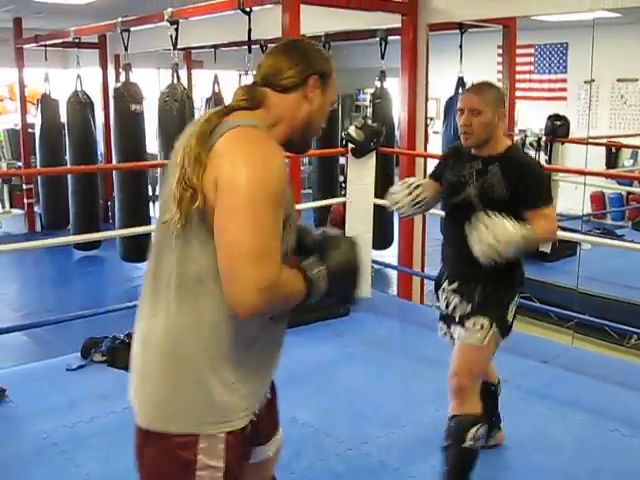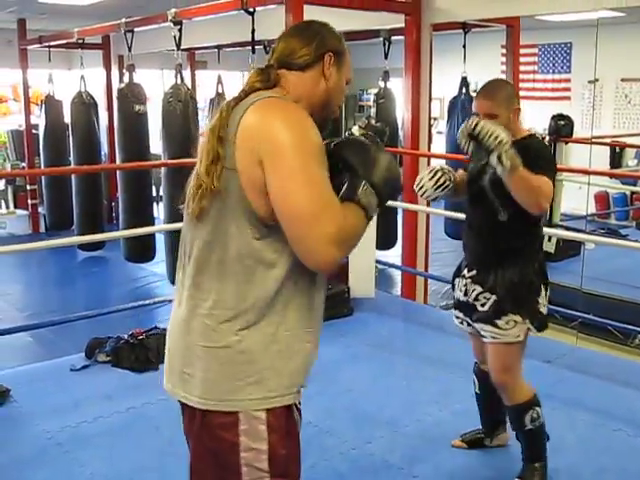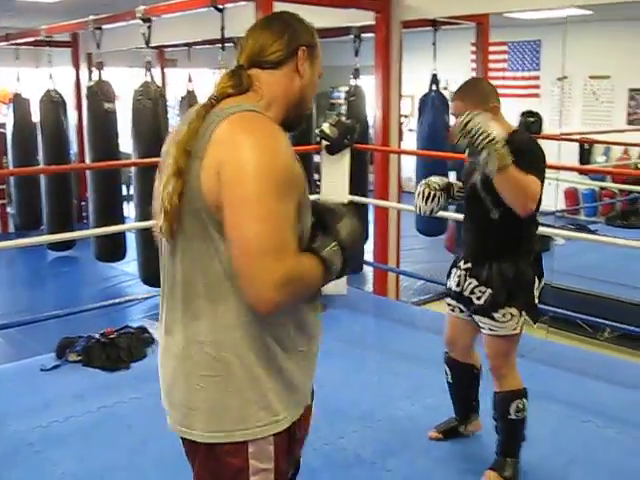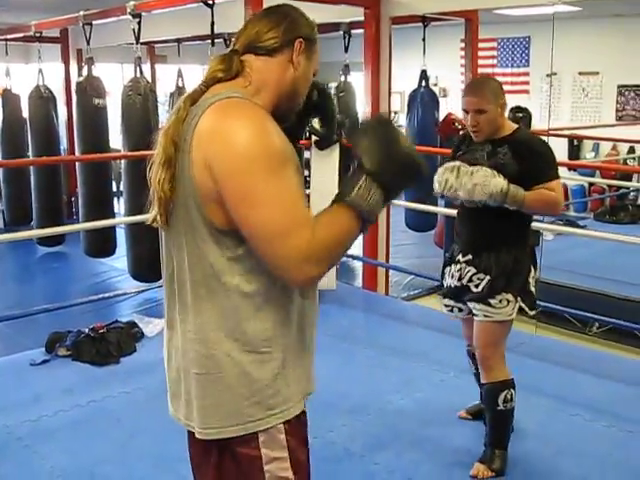
dt=0.3s
person 1, frame 1
left shoulder: (213, 129)
right shoulder: (254, 152)
right elbow: (251, 293)
left wrist: (294, 242)
right wrist: (321, 270)
right hip: (196, 386)
person 1, frame 2
left shoulder: (239, 114)
right shoulder: (281, 121)
right elbow: (325, 249)
left wrist: (331, 165)
right wrist: (369, 187)
left hip: (231, 354)
right hip: (237, 368)
person 1, frame 3
left shoulder: (200, 123)
right shoulder: (255, 139)
right elbow: (268, 287)
left wrist: (298, 221)
right wrist: (335, 247)
left hip: (216, 367)
right hip: (236, 384)
person 1, frame 4
left shoulder: (200, 108)
right shoulder: (241, 126)
right elbow: (304, 259)
left wrist: (289, 125)
right wrist: (372, 184)
left hip: (222, 358)
right hip: (241, 376)
person 2, frame 1
left shoulder: (523, 169)
right shoulder: (455, 157)
left elbow: (546, 226)
right elbow: (430, 193)
left wrist: (516, 234)
right wrist: (411, 192)
left hip: (492, 287)
right hip: (453, 280)
left knee: (461, 381)
right knee: (472, 363)
right ankle: (489, 430)
person 2, frame 2
left shoulder: (534, 152)
right shoulder: (481, 145)
left elbow: (538, 203)
left wrist: (502, 151)
right wrist: (448, 180)
left hip: (514, 277)
right hip: (475, 270)
left knee: (505, 375)
right knee: (484, 358)
right ankle: (492, 429)
person 2, frame 3
left shoulder: (523, 147)
right shoulder: (480, 145)
left elbow: (524, 203)
left wrist: (494, 151)
right wrist: (450, 189)
left hip: (508, 270)
right hip: (472, 264)
left knee: (500, 365)
right knee: (455, 345)
right ankle: (466, 417)
person 2, frame 4
left shoulder: (529, 147)
right shoulder: (466, 141)
left elbow: (555, 202)
right elbow: (441, 182)
left wrist: (504, 192)
right wrist: (444, 180)
left hip: (504, 263)
right hip: (463, 256)
left knee: (488, 353)
right knee: (473, 343)
right ankle: (490, 402)
